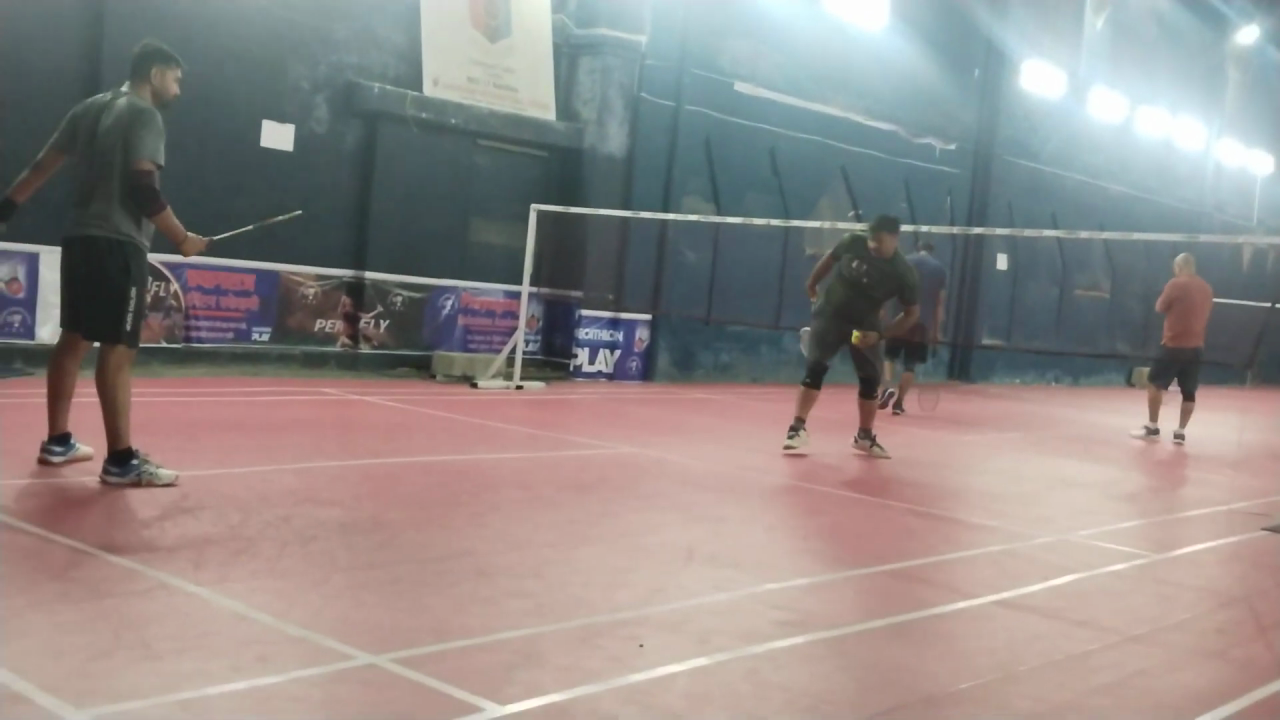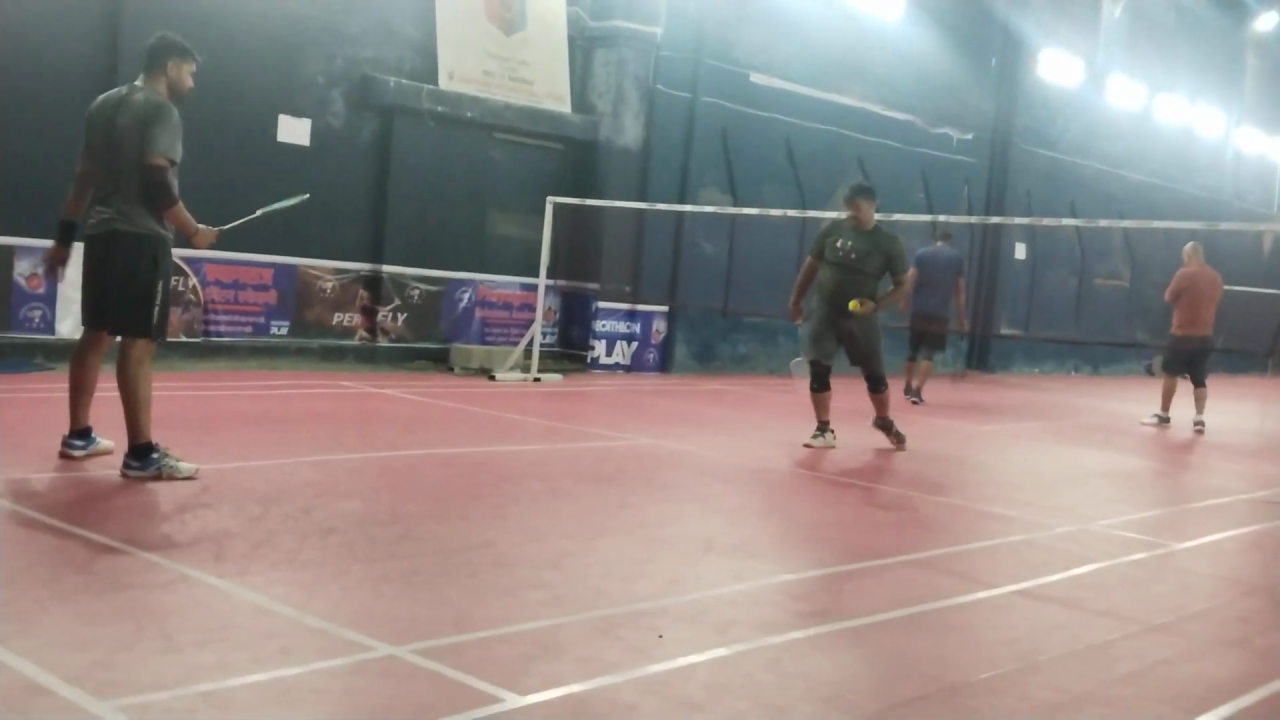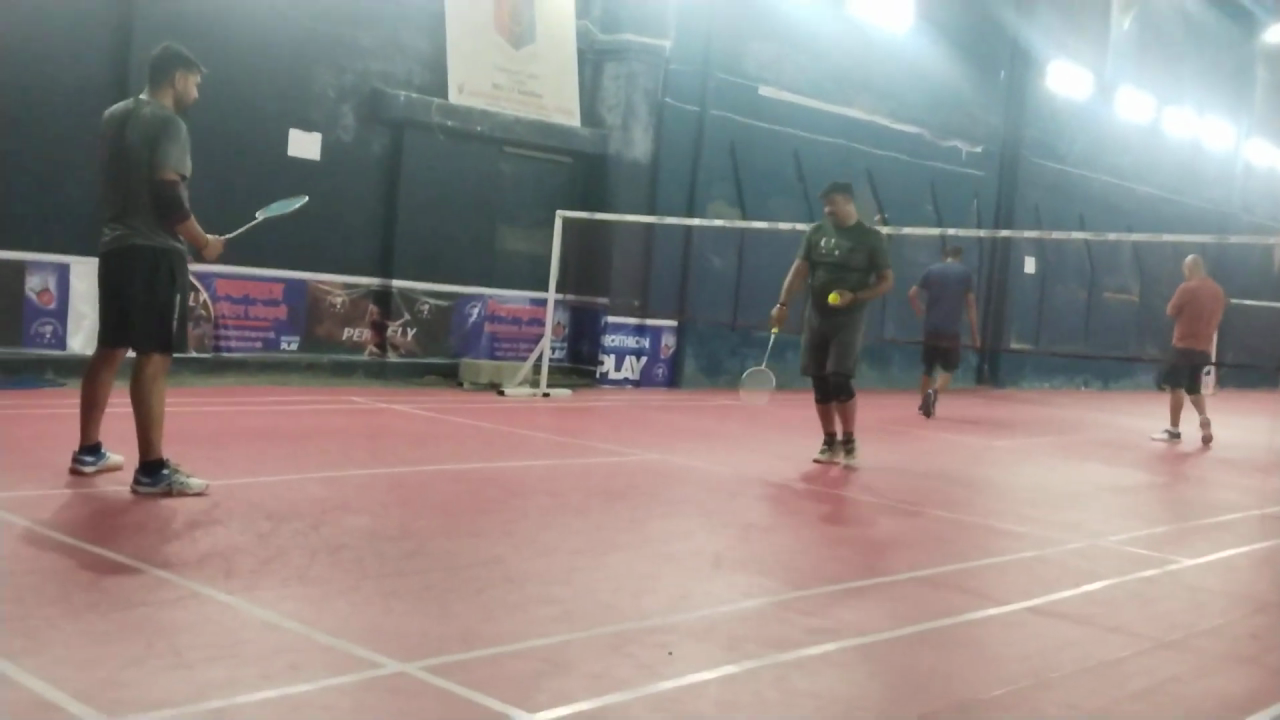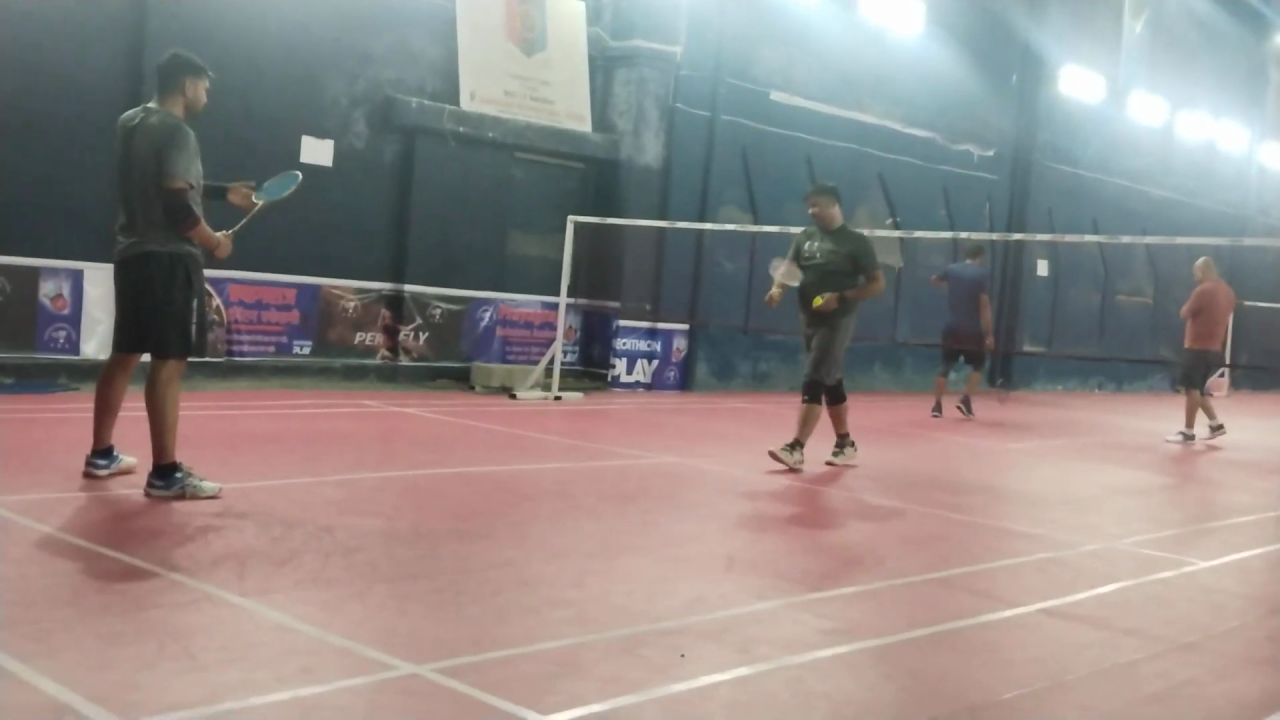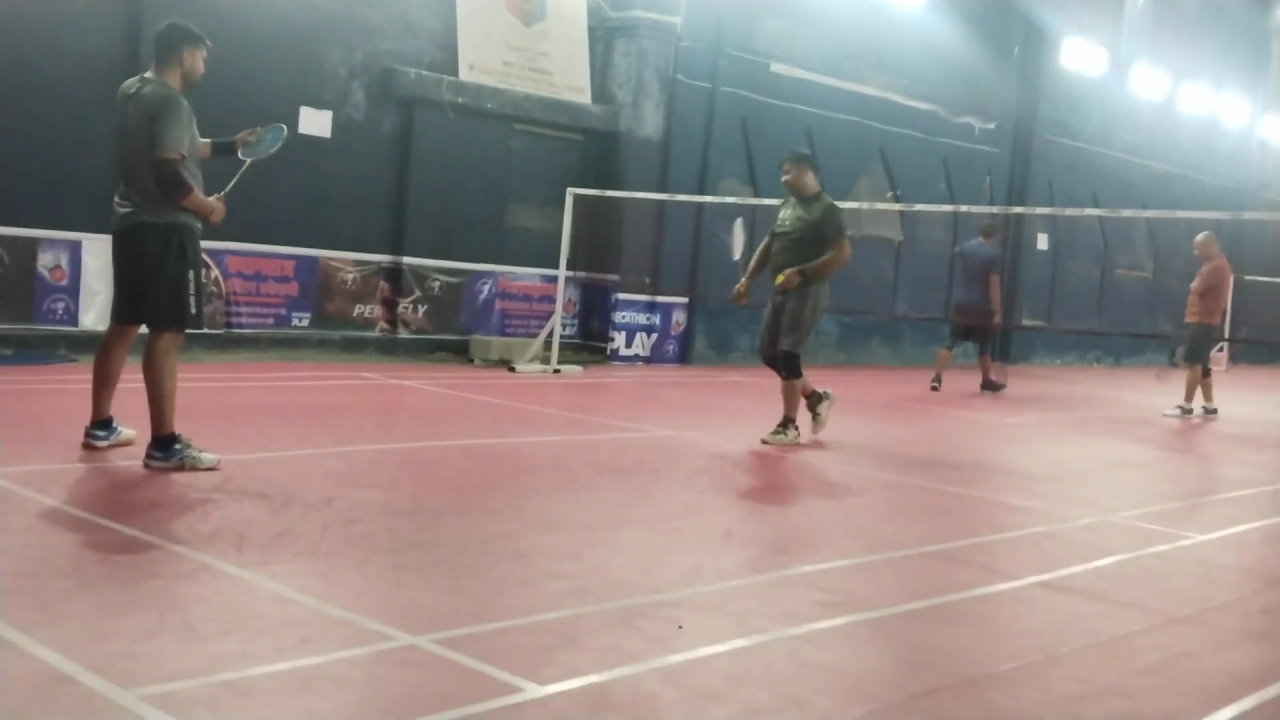
dt=0.2s
person 1, frame 1
left shoulder: (90, 109)
right shoulder: (144, 116)
left elbow: (43, 165)
right elbow: (143, 189)
right wrist: (182, 238)
left hip: (81, 238)
right hip: (118, 246)
left knee: (73, 340)
right knee: (118, 349)
left ankle: (58, 441)
right ankle: (121, 460)
person 1, frame 2
left shoulder: (105, 104)
right shoulder: (161, 110)
left elbow: (84, 178)
right elbow: (155, 184)
left wrist: (65, 236)
right wrist: (193, 231)
left hip: (103, 234)
right hip: (142, 240)
left knee: (96, 335)
right knee: (139, 344)
left ankle: (79, 435)
right ankle: (141, 454)
person 1, frame 3
left shoulder: (115, 117)
right shoulder: (169, 125)
right elbow: (167, 198)
right wrist: (203, 242)
left hip: (116, 249)
right hip: (156, 255)
left knee: (109, 351)
right knee: (153, 359)
left ankle: (89, 451)
right ankle: (152, 470)
person 1, frame 4
left shoulder: (130, 122)
right shoulder: (176, 132)
right elbow: (176, 206)
left wrist: (222, 192)
right wrist: (214, 241)
left hip: (132, 254)
right hip: (170, 260)
left knee: (123, 355)
right knee: (169, 363)
left ankle: (101, 454)
right ankle: (165, 473)
person 1, frame 5
left shoulder: (132, 91)
right shoulder: (171, 103)
right elbow: (168, 176)
left wrist: (231, 145)
right wrist: (207, 206)
left hip: (131, 227)
right hip: (166, 231)
left knee: (122, 327)
right knee: (165, 334)
left ankle: (100, 425)
right ankle: (164, 445)
person 2, frame 1
left shoulder: (904, 274)
right shoulder: (853, 243)
left elbow: (911, 313)
right elbow: (828, 260)
left wrist: (879, 335)
right wrist: (812, 283)
left hip: (864, 326)
right hip: (829, 316)
left knee: (871, 379)
right knee: (815, 367)
left ankle: (865, 437)
right ankle: (798, 428)
person 2, frame 2
left shoulder: (889, 244)
right shoulder: (833, 229)
left elbow: (901, 285)
right elbow: (812, 265)
left wrist: (875, 305)
right wrist: (796, 300)
left hip: (860, 315)
right hip: (824, 311)
left knee: (874, 374)
right knee: (818, 367)
left ankle: (884, 422)
right ankle: (823, 429)
person 2, frame 3
left shoulder: (872, 239)
right shoulder: (817, 232)
left elbow: (886, 281)
right elbow: (800, 269)
left wrist: (856, 296)
right wrist: (782, 305)
left hip: (849, 318)
right hip: (817, 317)
left knee: (840, 380)
right knee: (821, 381)
left ankle: (848, 439)
right ankle: (830, 442)
person 2, frame 4
left shoulder: (856, 242)
right shoulder: (806, 237)
left elbow: (878, 283)
left wrist: (841, 298)
right wrist: (776, 289)
left hip: (836, 323)
right hip: (809, 321)
left knee: (813, 384)
right knee: (831, 385)
left ankle: (796, 448)
right ankle: (845, 443)
person 2, frame 5
left shoulder: (825, 209)
right shoulder: (787, 206)
left elbow: (842, 253)
right elbow: (768, 245)
left wrist: (802, 272)
right wrist: (746, 279)
left hip: (806, 292)
right hip: (781, 291)
left knee: (787, 355)
right knee: (769, 354)
left ankle: (788, 426)
right ankle: (817, 399)
person 3, frame 1
left shoulder: (1176, 284)
right shoulder: (1207, 289)
left elbow: (1159, 308)
left hip: (1174, 346)
right hip: (1196, 348)
left knee: (1155, 384)
right knee: (1188, 392)
left ankle: (1152, 427)
right ankle: (1180, 431)
person 3, frame 2
left shoulder: (1185, 274)
right shoulder: (1216, 278)
left elbow: (1169, 297)
right elbow: (1211, 303)
left hip: (1183, 334)
right hip: (1205, 336)
left knee: (1170, 374)
right knee: (1199, 380)
left ankle: (1163, 415)
right ankle: (1199, 417)
person 3, frame 3
left shoulder: (1187, 288)
right shoulder: (1219, 291)
left elbow: (1170, 312)
right elbow: (1216, 319)
left hip: (1184, 346)
right hip: (1204, 349)
left knee: (1176, 388)
right knee: (1193, 389)
left ankle: (1174, 430)
right ankle: (1204, 418)
person 3, frame 4
left shoulder: (1204, 290)
right shoulder: (1228, 292)
left elbow: (1184, 314)
left hip: (1198, 348)
right hip: (1214, 349)
left knee: (1191, 389)
right knee: (1198, 390)
left ankle: (1188, 432)
right ankle: (1215, 423)
person 3, frame 5
left shoulder: (1215, 267)
right shoulder: (1218, 265)
left elbow: (1195, 289)
left wrist: (1198, 279)
left hip: (1203, 323)
right hip: (1208, 323)
left knee: (1193, 364)
right knee: (1201, 365)
left ankle: (1186, 406)
right ankle: (1210, 407)
person 4, frame 1
left shoulder: (909, 261)
right shoulder: (940, 268)
right elbow: (940, 302)
right wrist: (936, 330)
right hip: (923, 324)
left knee: (890, 356)
right knee: (910, 363)
left ankle: (888, 387)
right ankle: (899, 402)
person 4, frame 2
left shoulder: (923, 254)
right shoulder: (957, 257)
left elbow: (909, 279)
right elbow: (960, 290)
right wrist: (962, 317)
left hip: (919, 310)
right hip: (940, 314)
left knee: (914, 351)
right knee: (928, 353)
left ankle: (908, 388)
right ankle: (917, 392)
person 4, frame 3
left shoulder: (932, 270)
right shoulder: (965, 273)
left elbow: (912, 294)
right elbow: (970, 305)
left wrist: (919, 308)
right wrist: (975, 333)
left hip: (931, 328)
right hip: (951, 330)
left knee: (928, 367)
right knee: (948, 369)
left ankle: (923, 403)
right ankle: (933, 392)
person 4, frame 4
left shoulder: (952, 270)
right shoulder: (982, 274)
left elbow: (935, 280)
right elbow: (985, 306)
right wrist: (989, 334)
left hip: (950, 328)
right hip: (971, 330)
left knee: (945, 367)
right knee: (977, 366)
left ankle: (937, 405)
right ankle: (966, 399)
person 4, frame 5
left shoulder: (966, 247)
right shoulder: (994, 254)
left elbow: (957, 250)
right elbow: (994, 285)
left wrist: (976, 242)
right wrist: (997, 313)
left hip: (960, 304)
right hip: (981, 307)
left knee: (951, 342)
right knee: (984, 346)
left ankle: (937, 377)
right ankle: (987, 382)
